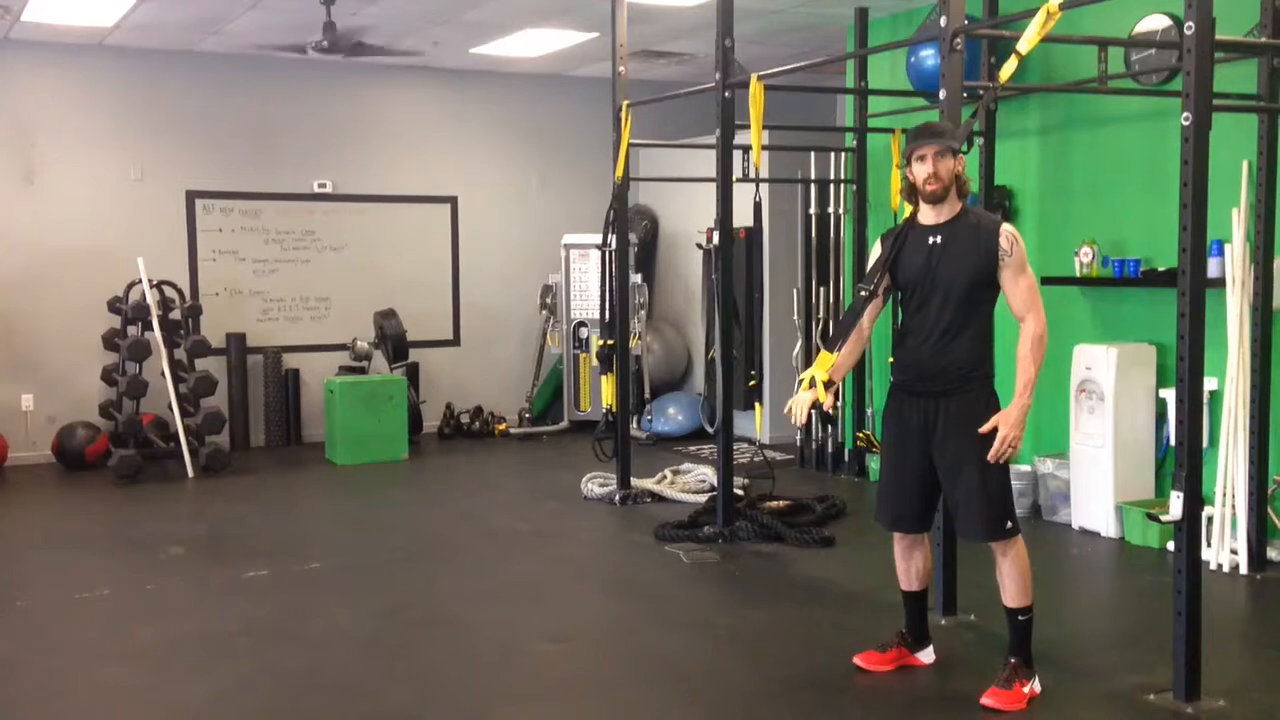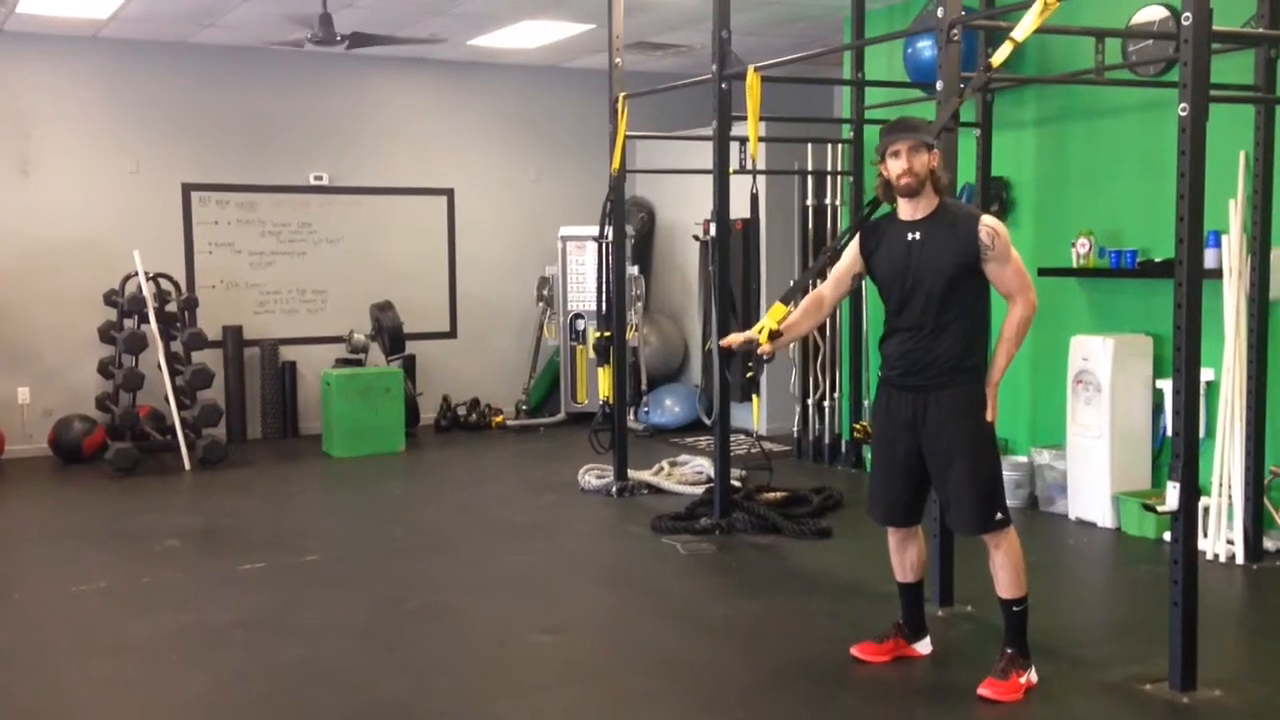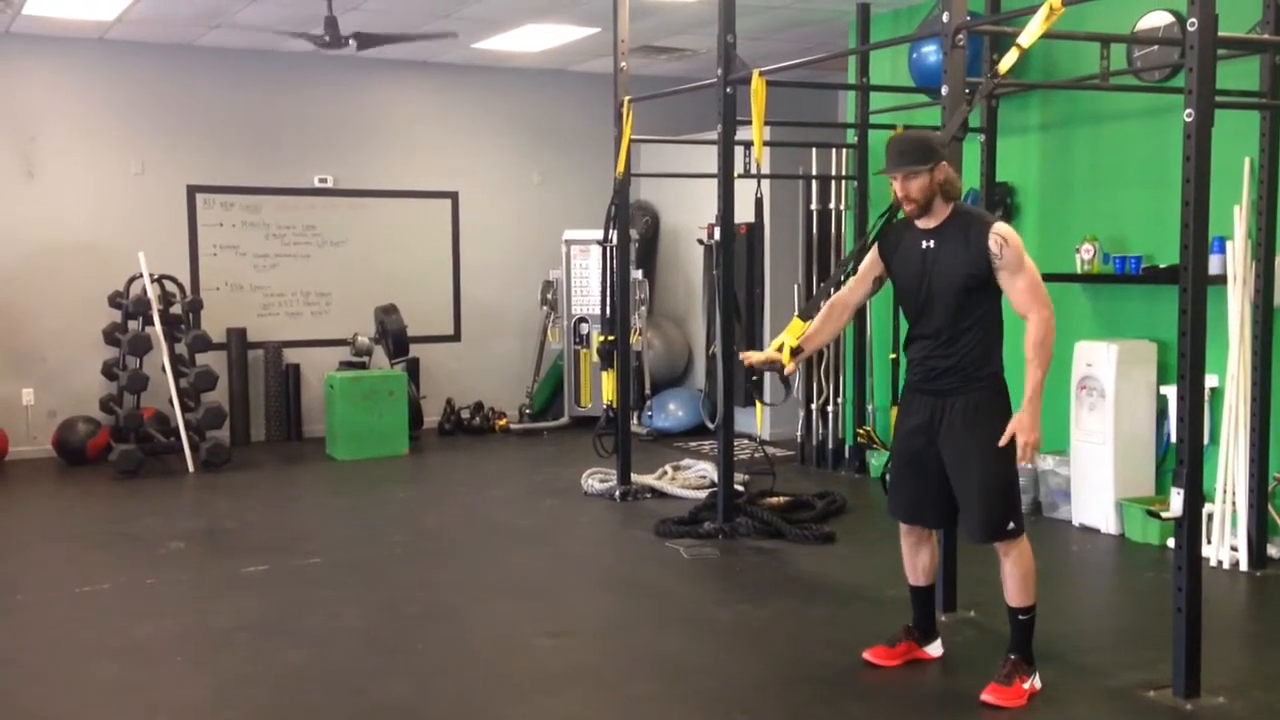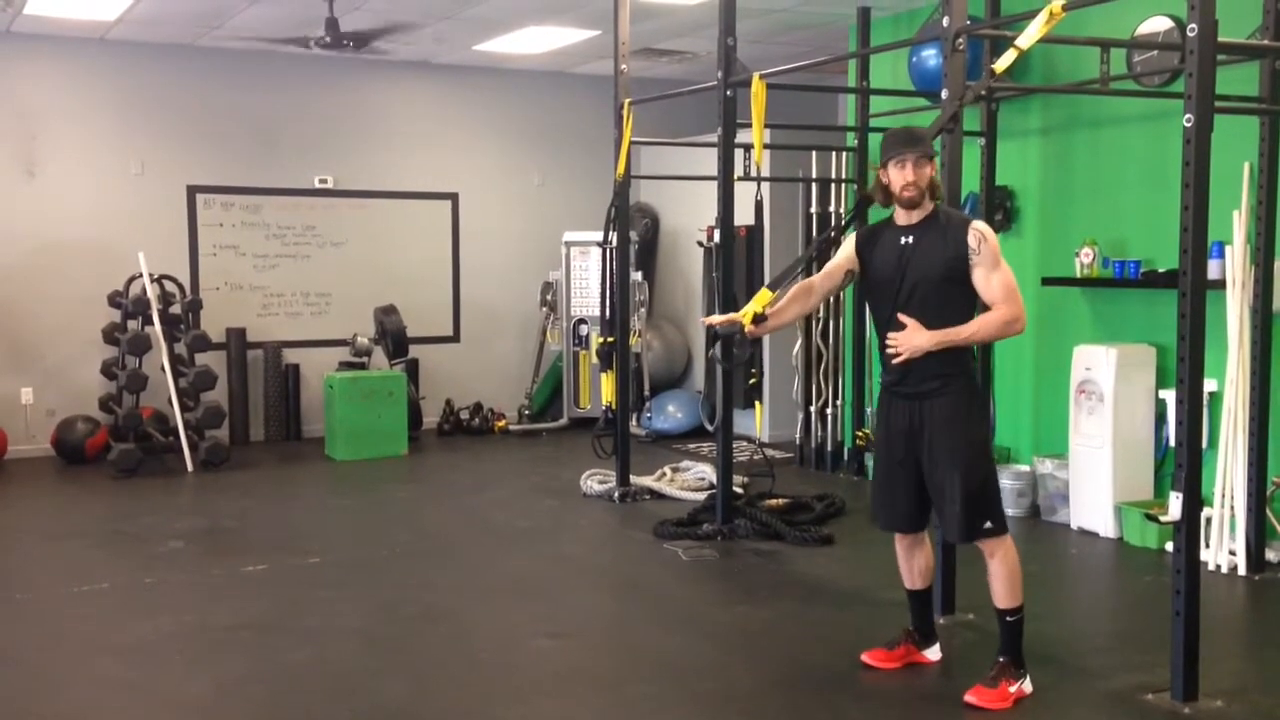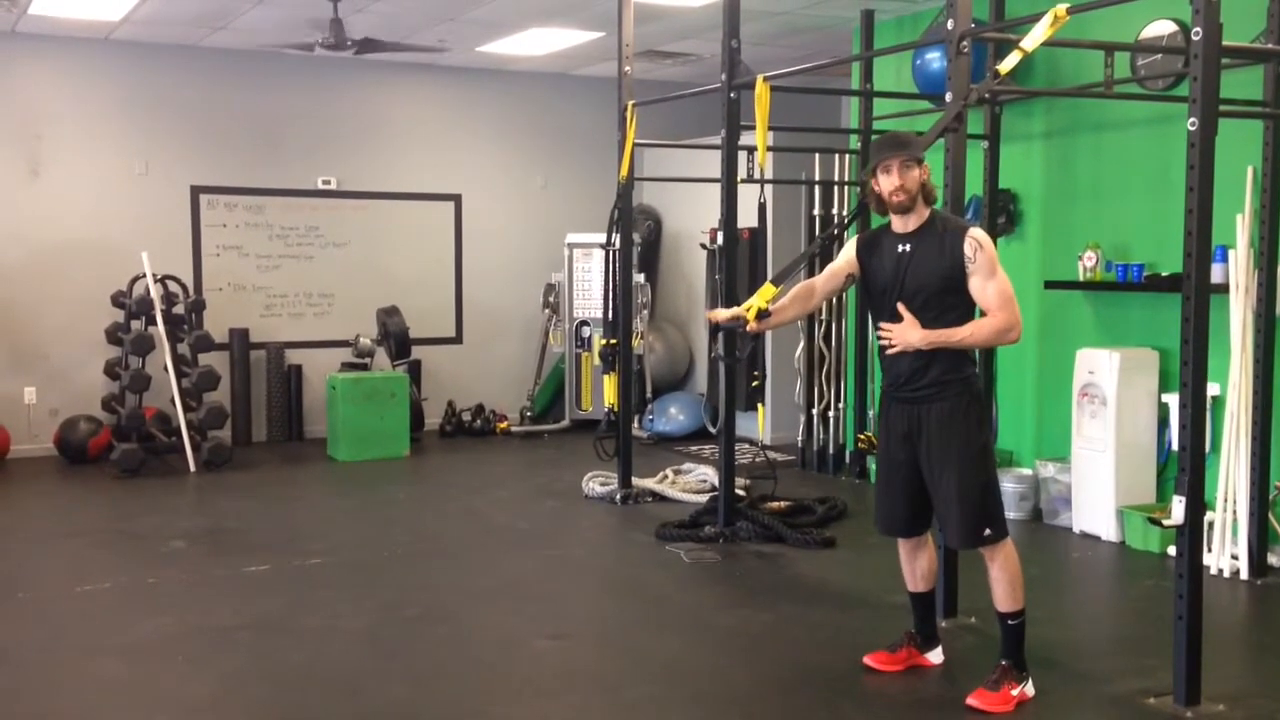
dt=1s
person 1, frame 1
left shoulder: (995, 236)
right shoulder: (894, 243)
left elbow: (1032, 319)
right elbow: (862, 319)
left wrist: (1019, 404)
right wrist: (823, 380)
left hip: (969, 404)
right hip: (906, 402)
left knee: (1000, 532)
right knee: (905, 526)
left ankle: (1021, 664)
right ankle: (916, 639)
person 1, frame 2
left shoulder: (976, 229)
right shoulder: (871, 237)
left elbow: (1023, 300)
right elbow: (825, 296)
left wrist: (991, 380)
right wrist: (771, 337)
left hip: (958, 397)
right hip: (895, 396)
left knee: (991, 523)
right knee: (898, 519)
left ankle: (1017, 655)
right ankle: (913, 631)
person 1, frame 3
left shoulder: (990, 236)
right shoulder: (891, 241)
left elbow: (1040, 317)
right elbow: (846, 301)
left wrist: (1030, 406)
right wrist: (793, 351)
left hip: (977, 403)
right hip: (918, 399)
left knee: (1005, 532)
right knee: (912, 521)
left ankle: (1022, 663)
right ankle: (922, 634)
person 1, frame 4
left shoulder: (968, 234)
right shoulder: (866, 242)
left elbow: (1012, 316)
right elbow: (815, 289)
left wrist: (933, 339)
right wrist: (755, 323)
left hip: (953, 401)
right hip: (897, 401)
left knee: (988, 531)
right knee: (905, 525)
left ankle: (1013, 666)
right ankle: (922, 637)
person 1, frame 5
left shoulder: (964, 240)
right shoulder: (865, 248)
left elbow: (1008, 324)
right elbow: (814, 291)
left wrist: (926, 338)
right wrist: (756, 318)
left hip: (953, 405)
right hip: (898, 406)
left knee: (988, 534)
right knee: (907, 527)
left ankle: (1015, 668)
right ankle: (925, 640)
